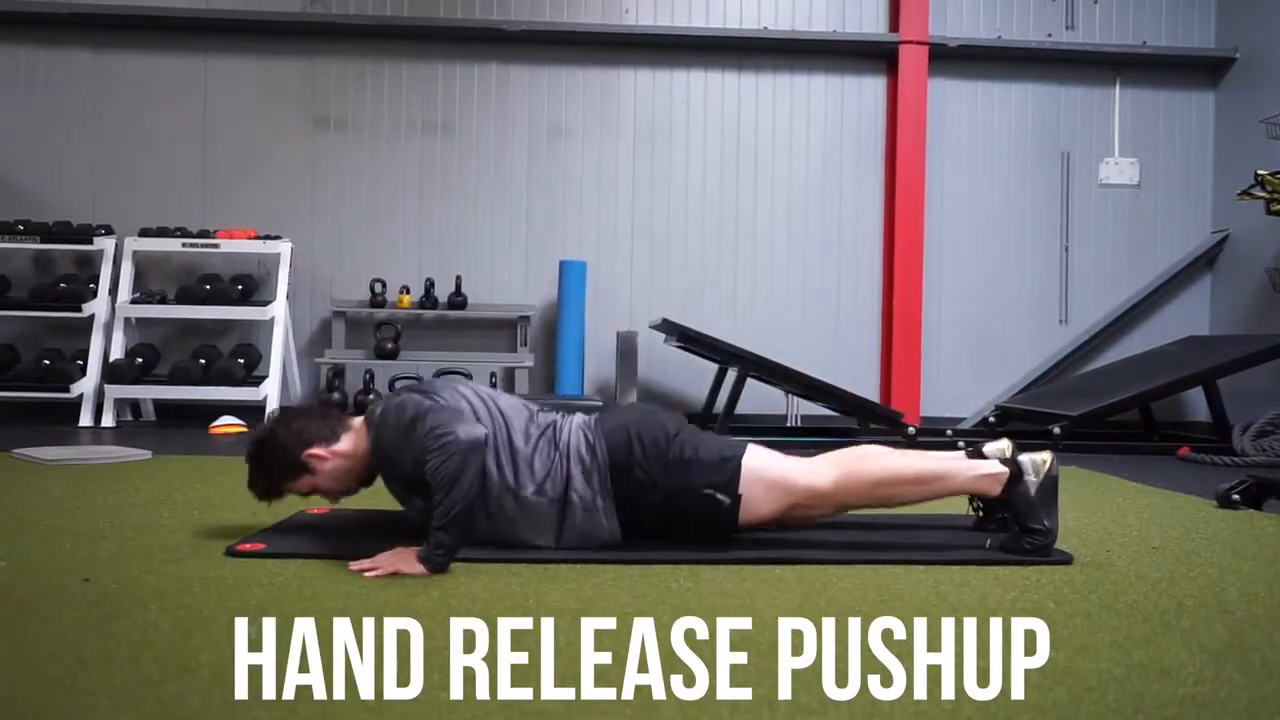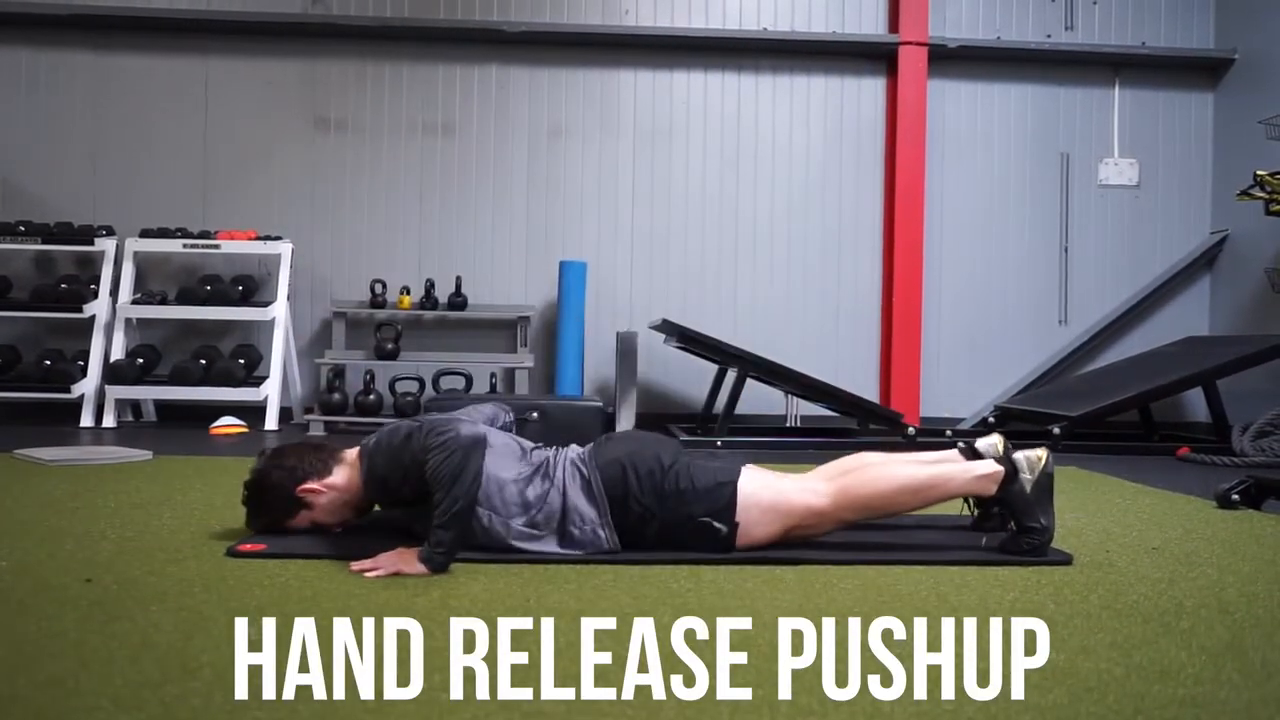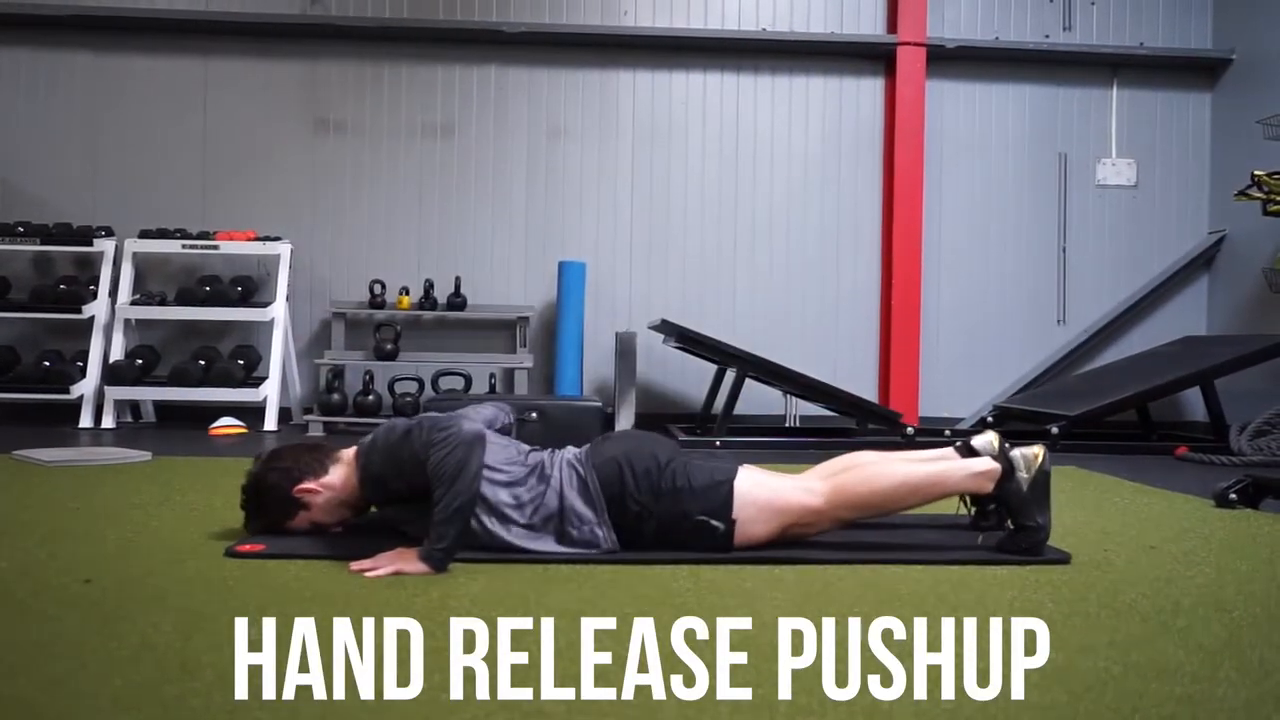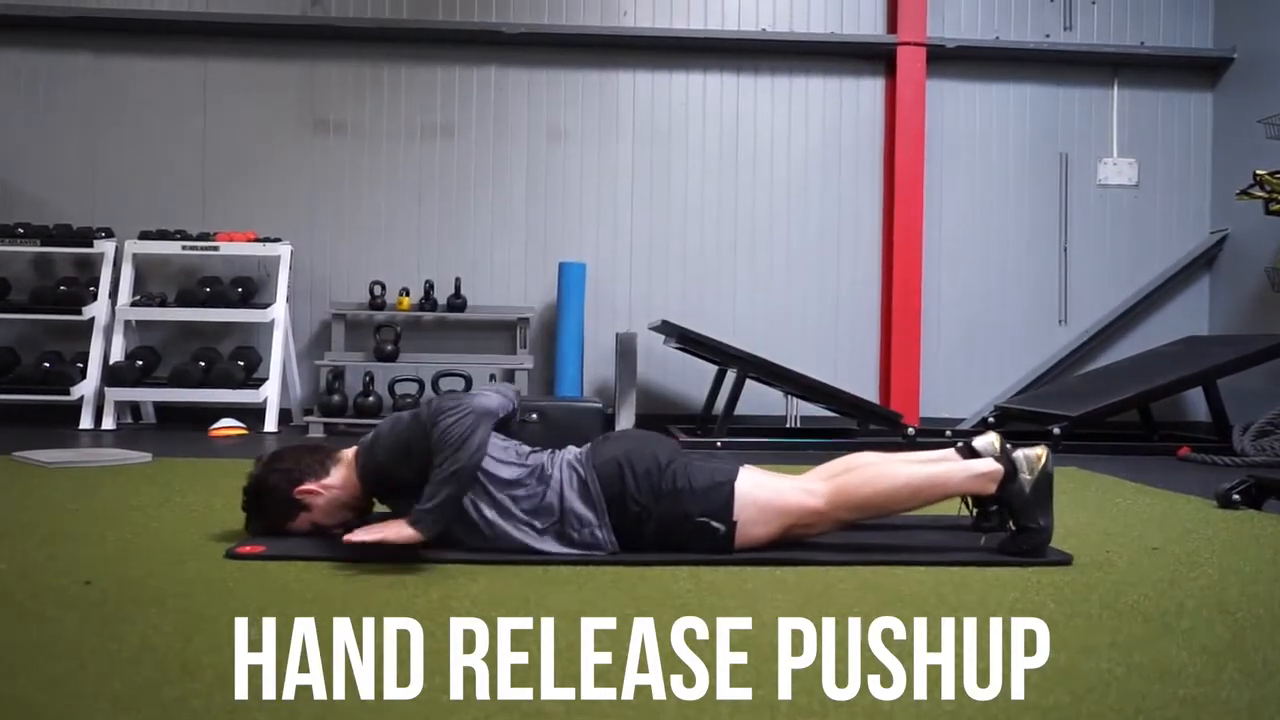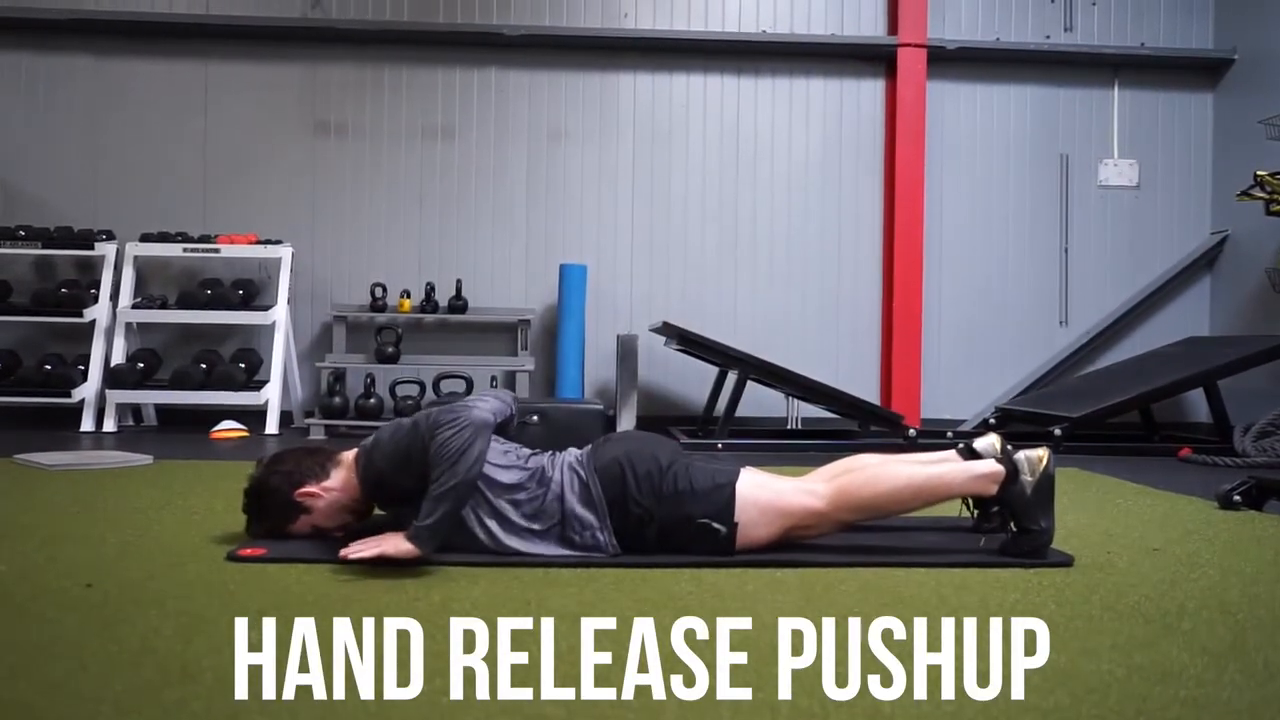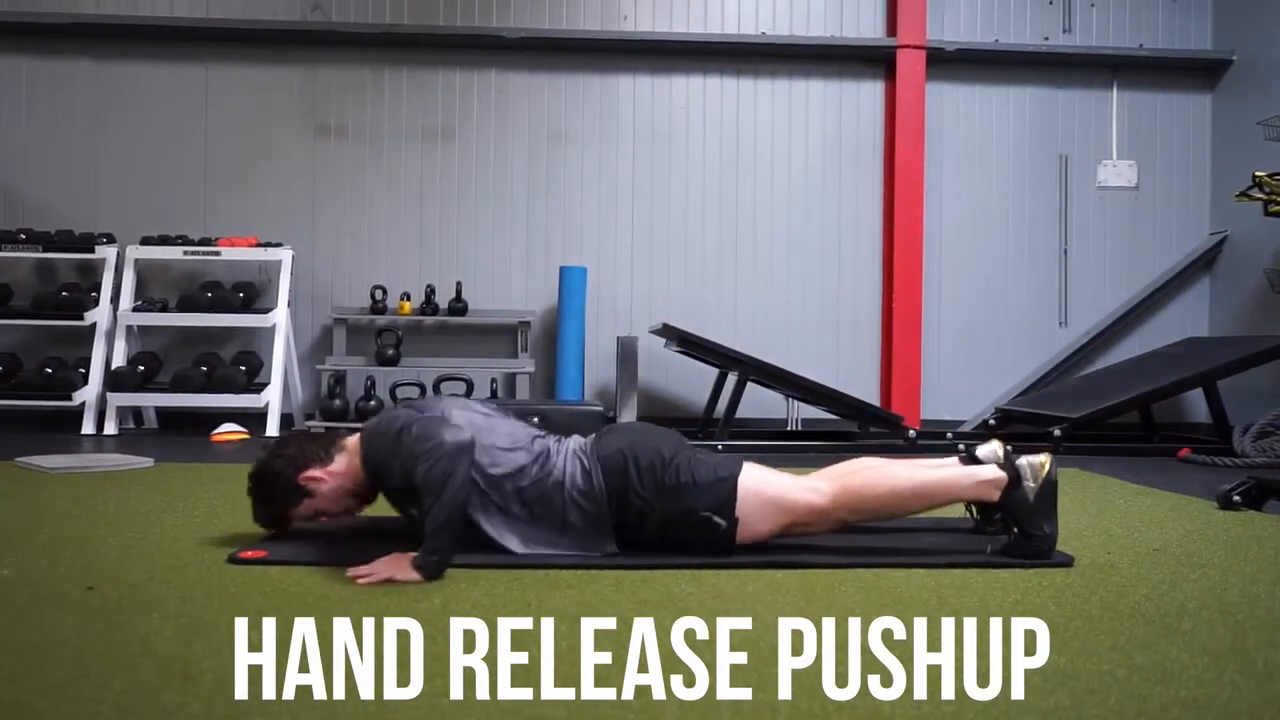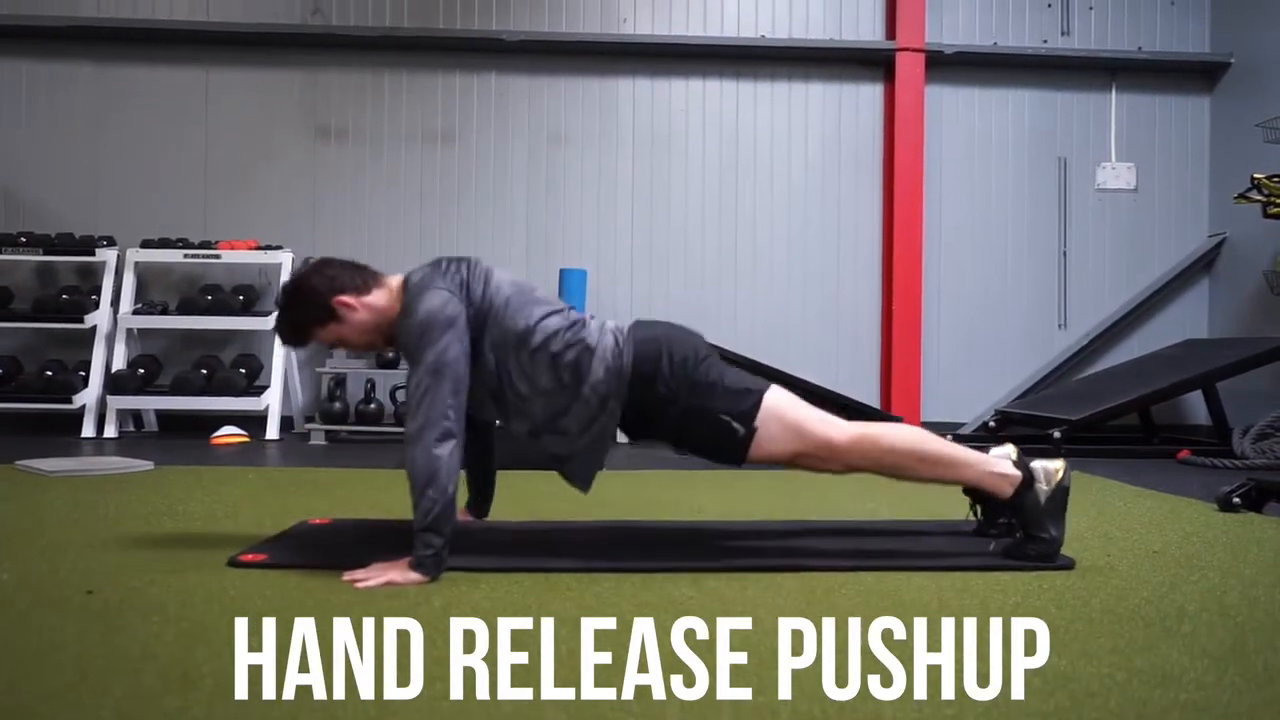
dt=0.4s
person 1, frame 1
left shoulder: (392, 425)
right shoulder: (413, 410)
left elbow: (465, 441)
left wrist: (432, 553)
right wrist: (445, 516)
left hip: (625, 468)
right hip: (617, 450)
left knee: (814, 488)
right knee: (808, 483)
left ankle: (1005, 475)
right ankle: (982, 457)
person 1, frame 2
left shoulder: (384, 459)
right shoulder: (403, 451)
left elbow: (464, 442)
right elbow: (493, 413)
left wrist: (432, 554)
right wrist: (438, 522)
left hip: (626, 496)
right hip: (615, 476)
left knee: (815, 506)
right knee: (810, 495)
left ankle: (1002, 474)
right ankle: (977, 457)
person 1, frame 3
left shoulder: (383, 456)
right shoulder: (403, 453)
left elbow: (464, 439)
right elbow: (494, 412)
left wrist: (431, 551)
right wrist: (431, 521)
left hip: (624, 494)
right hip: (614, 477)
left knee: (810, 504)
right knee: (809, 496)
left ankle: (997, 471)
right ankle: (971, 456)
person 1, frame 4
left shoulder: (385, 452)
right shoulder: (402, 458)
left elbow: (471, 409)
right elbow: (500, 397)
left wrist: (423, 520)
left hip: (625, 495)
right hip: (616, 477)
left knee: (812, 505)
right knee: (810, 492)
left ankle: (1001, 472)
right ankle: (973, 455)
person 1, frame 5
left shoulder: (385, 458)
right shoulder: (403, 456)
left elbow: (468, 420)
right elbow: (497, 403)
left wrist: (420, 533)
left hip: (626, 497)
right hip: (615, 476)
left knee: (814, 504)
right knee: (813, 491)
left ankle: (1002, 474)
right ankle: (976, 454)
person 1, frame 6
left shoulder: (389, 435)
right shoulder: (408, 425)
left elbow: (454, 450)
left wrist: (428, 560)
right wrist: (456, 522)
left hip: (627, 486)
right hip: (618, 471)
left knee: (812, 503)
right knee: (810, 496)
left ankle: (1007, 479)
right ankle: (979, 462)
person 1, frame 7
left shoulder: (428, 301)
right shoulder: (437, 297)
left elbow: (434, 431)
right elbow: (475, 407)
left wrist: (425, 558)
right wrist: (476, 504)
left hip: (646, 375)
right hip: (639, 371)
left knee: (830, 442)
right knee: (823, 448)
left ankle: (1020, 481)
right ankle: (995, 467)
